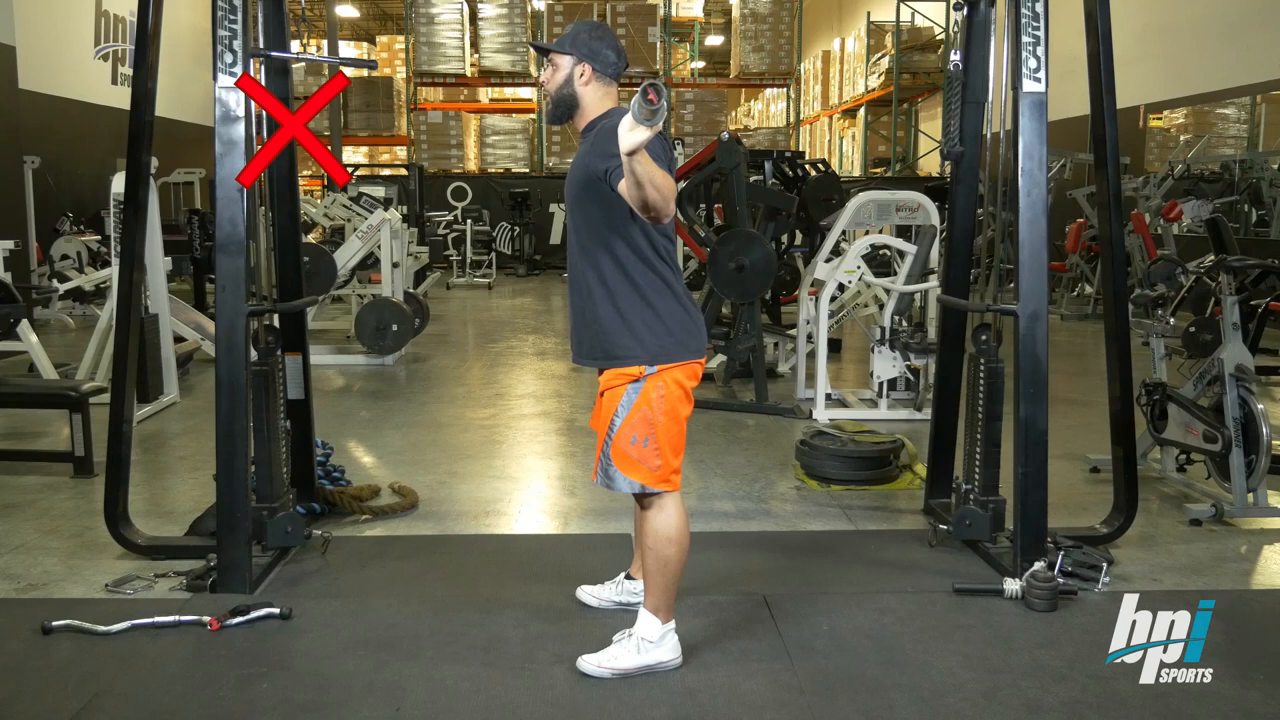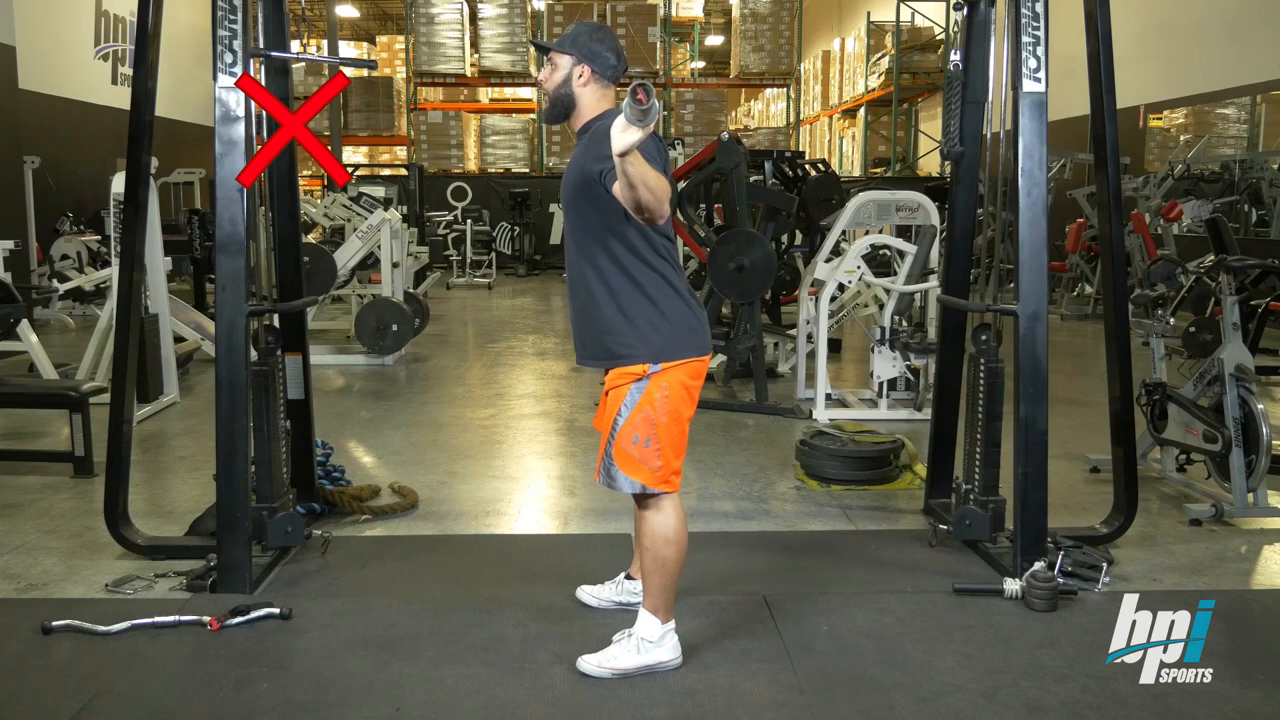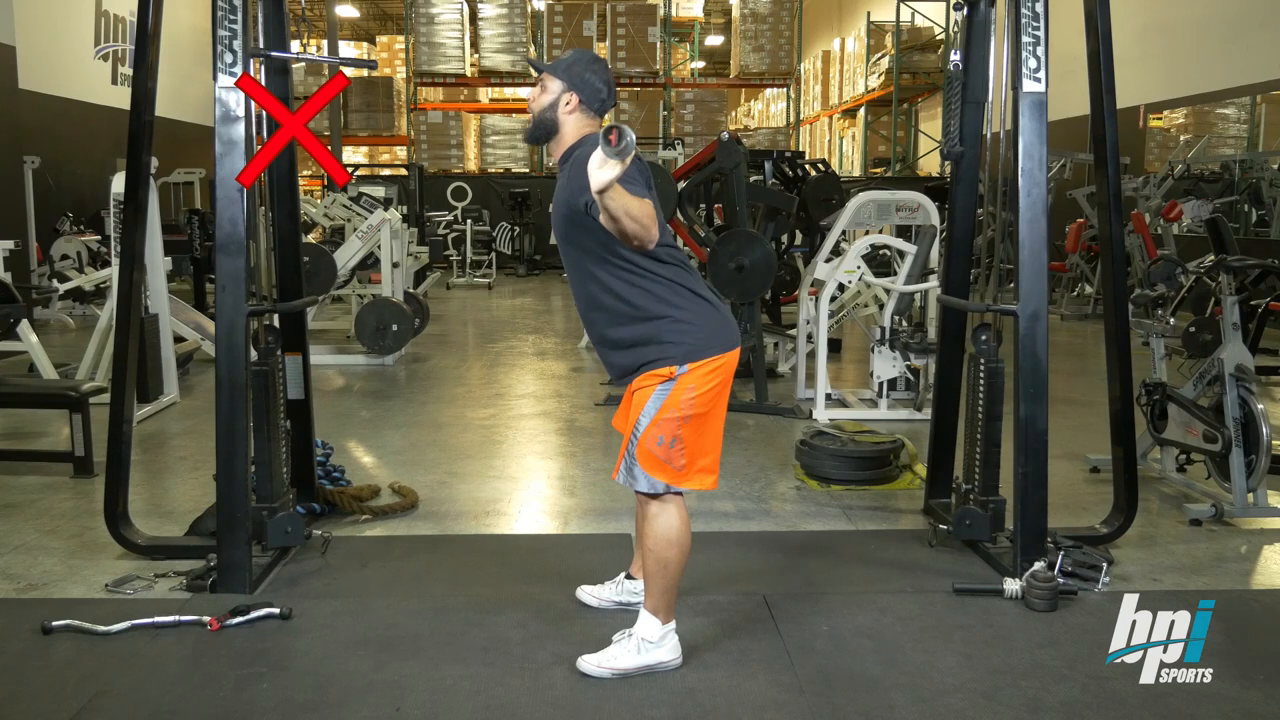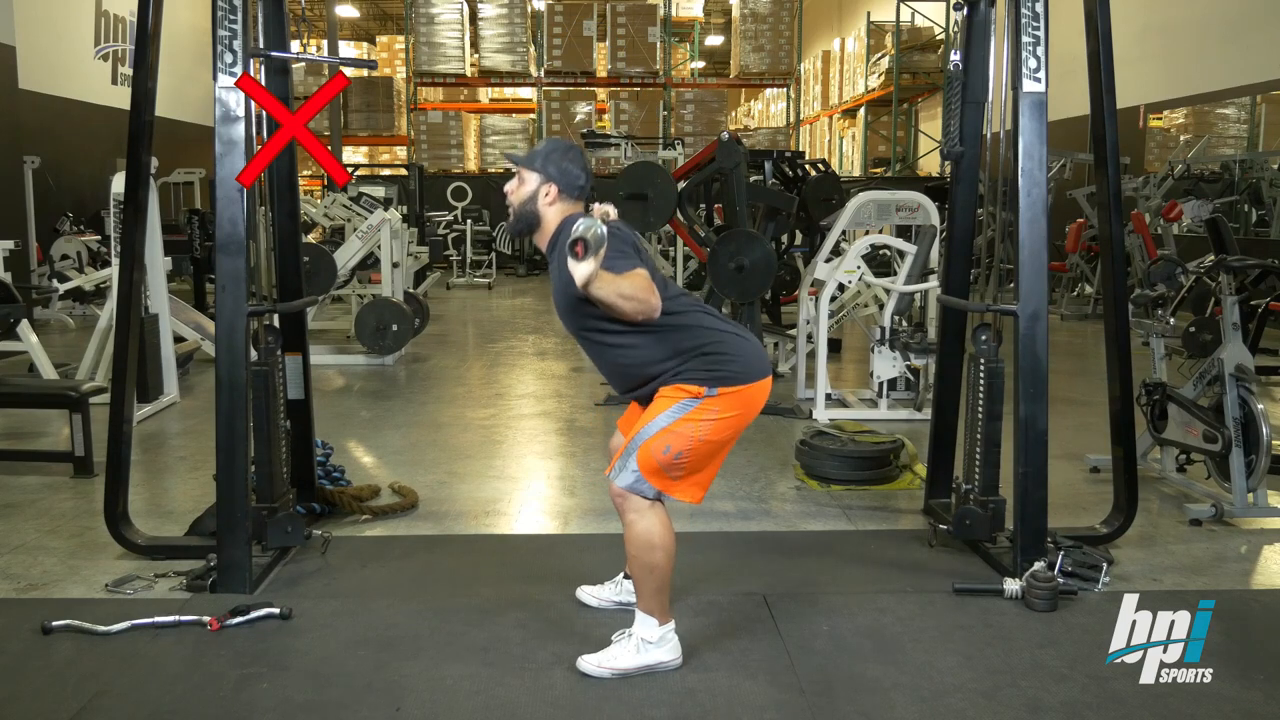
dt=0.5s
person 1, frame 1
left shoulder: (624, 133)
right shoulder: (602, 138)
left elbow: (660, 207)
left wrist: (636, 154)
left hip: (649, 345)
right hip: (631, 340)
left knee: (653, 482)
right knee: (643, 476)
left ankle: (656, 635)
right ankle: (637, 581)
person 1, frame 2
left shoulder: (618, 134)
right shoulder: (596, 138)
left elbow: (655, 207)
left wrist: (627, 154)
left hip: (655, 344)
right hip: (636, 338)
left knee: (651, 483)
right knee: (641, 476)
left ankle: (655, 636)
right ankle: (637, 582)
person 1, frame 3
left shoulder: (596, 158)
right shoulder: (581, 163)
left elbow: (643, 232)
left wrist: (607, 189)
left hip: (684, 346)
right hip: (663, 343)
left knee: (657, 481)
right knee: (646, 472)
left ankle: (656, 637)
right ankle: (638, 580)
person 1, frame 4
right shoulder: (576, 237)
left elbow: (646, 300)
left wrist: (590, 280)
left hip: (723, 376)
right hip: (703, 368)
left knee: (632, 484)
right knee: (625, 454)
left ankle: (655, 638)
right ankle: (637, 582)
